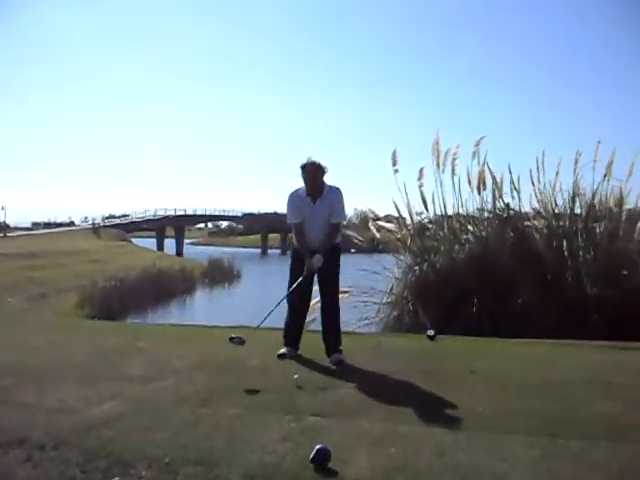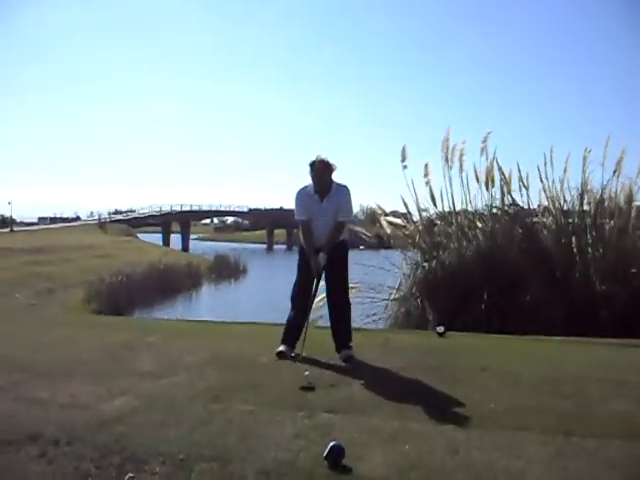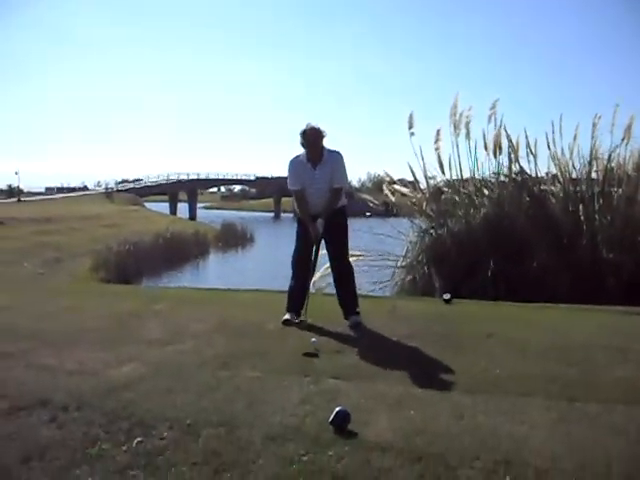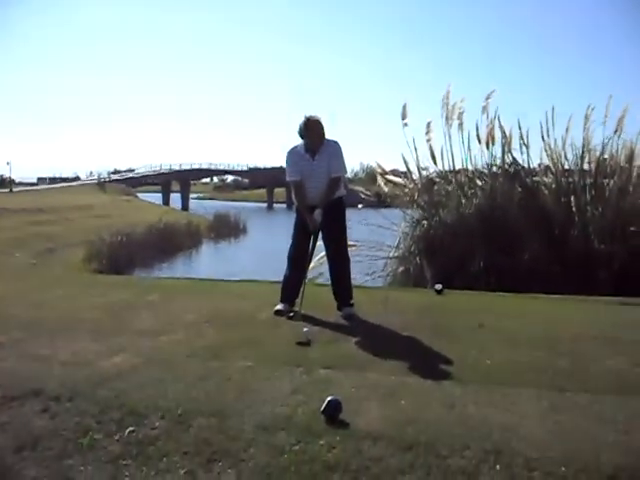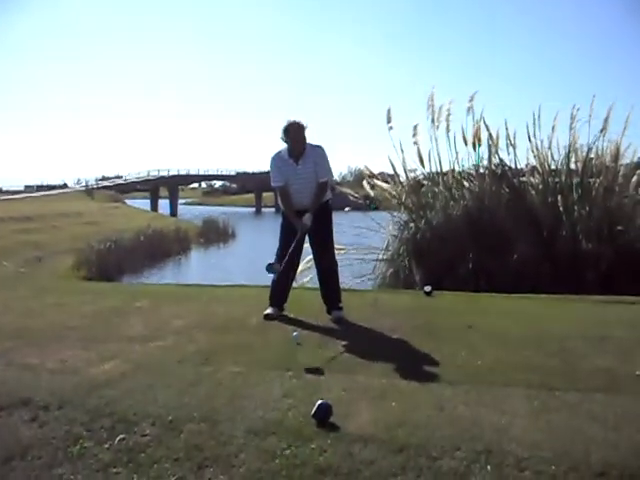
dt=0.4s
person 1, frame 1
left shoulder: (335, 194)
right shoulder: (294, 198)
left elbow: (335, 228)
right elbow: (297, 230)
left wrist: (319, 256)
right wrist: (307, 258)
left hip: (328, 250)
right hip: (302, 250)
left knee: (330, 299)
right knee: (296, 297)
left ankle: (334, 349)
right ankle: (290, 344)
person 1, frame 2
left shoulder: (343, 192)
right shoulder: (302, 194)
left elbow: (340, 226)
right elbow: (304, 228)
left wrist: (324, 254)
right wrist: (313, 257)
left hip: (336, 247)
right hip: (309, 248)
left knee: (339, 297)
right knee: (300, 294)
left ankle: (344, 346)
right ankle: (288, 342)
person 1, frame 3
left shoulder: (336, 158)
right shoulder: (295, 164)
left elbow: (337, 192)
right elbow: (298, 197)
left wrist: (322, 220)
right wrist: (310, 225)
left hip: (334, 214)
right hip: (307, 216)
left knee: (340, 262)
right knee: (300, 262)
left ankle: (352, 312)
right ankle: (293, 310)
person 1, frame 4
left shoulder: (333, 148)
right shoulder: (293, 155)
left elbow: (335, 181)
right elbow: (297, 188)
left wrist: (321, 210)
right wrist: (308, 216)
left hip: (332, 204)
right hip: (305, 206)
left knee: (338, 254)
right knee: (297, 253)
left ankle: (345, 303)
right ankle: (287, 300)
person 1, frame 5
left shoulder: (318, 153)
right shoulder: (277, 160)
left elbow: (324, 185)
right elbow: (282, 193)
left wrist: (310, 214)
right wrist: (296, 221)
left hip: (319, 209)
right hip: (292, 211)
left knee: (325, 258)
right knee: (284, 257)
left ankle: (334, 307)
right ankle: (276, 304)
